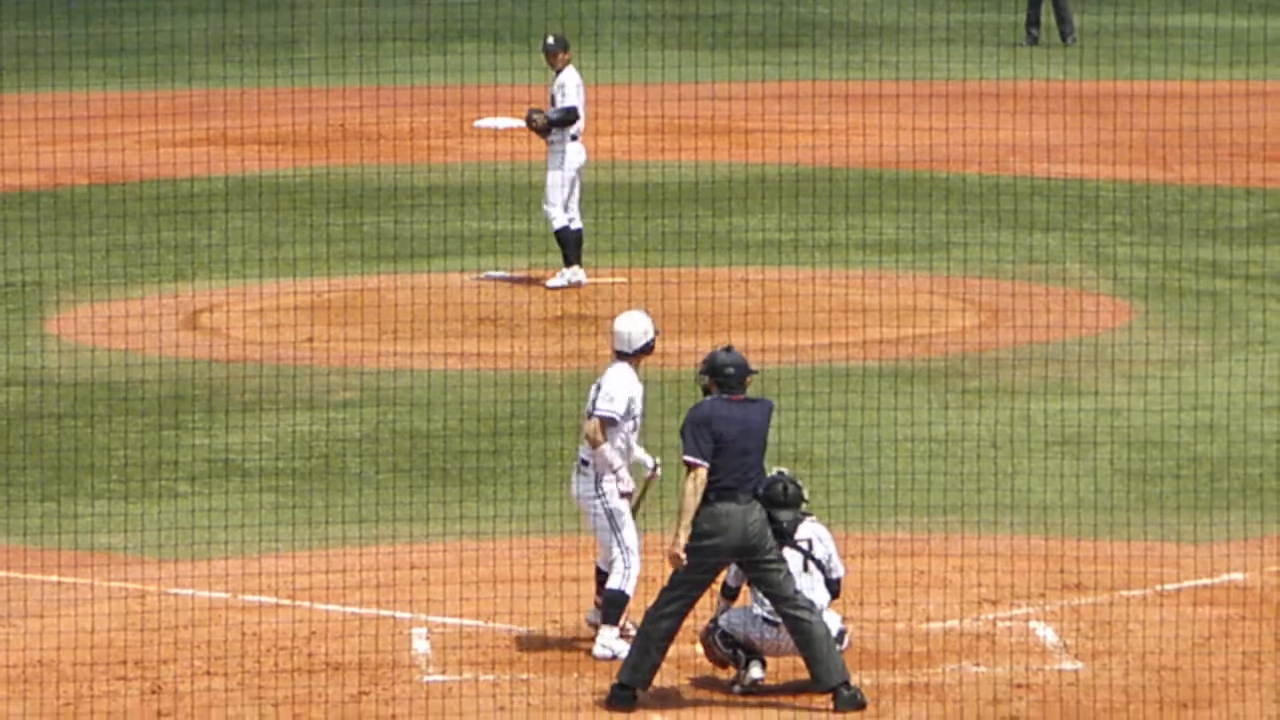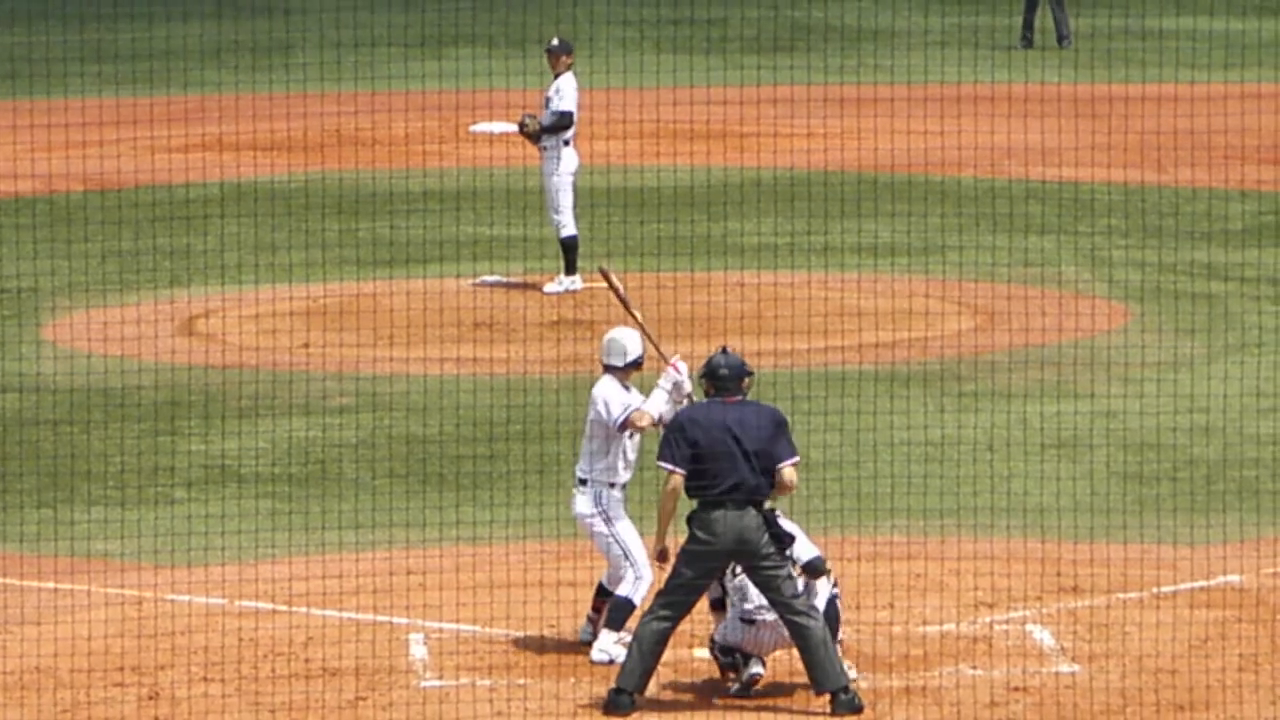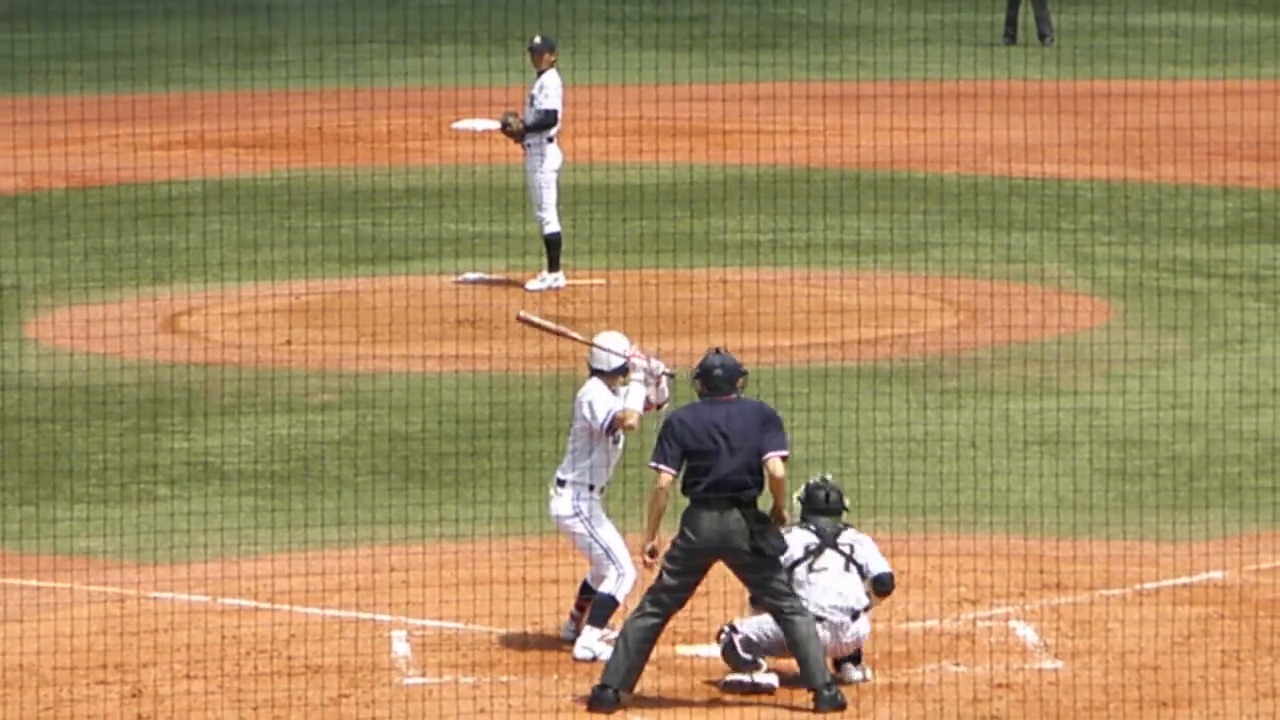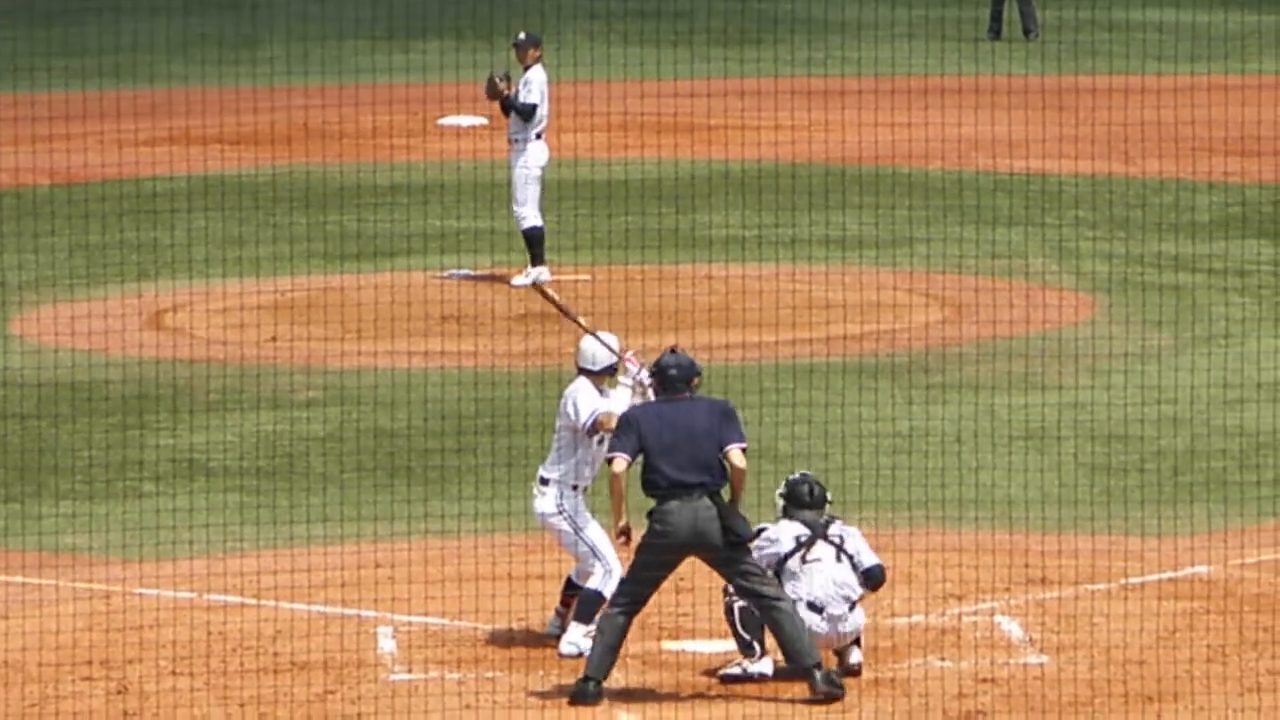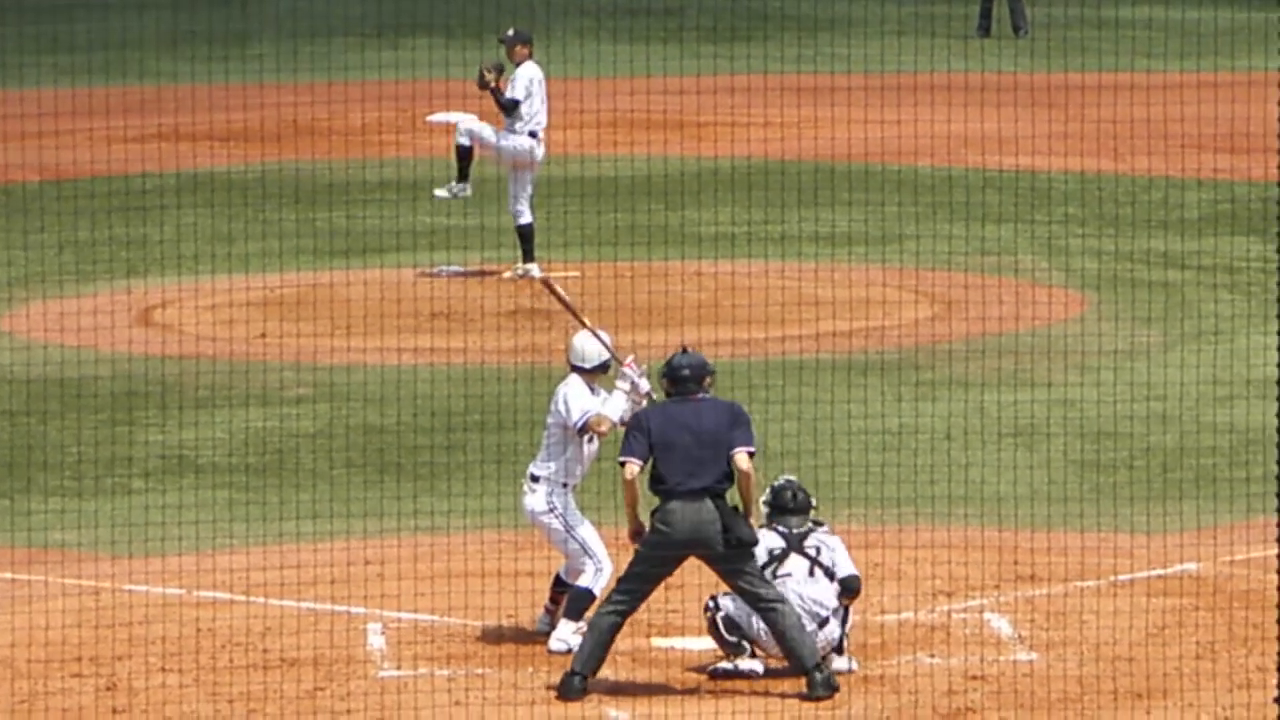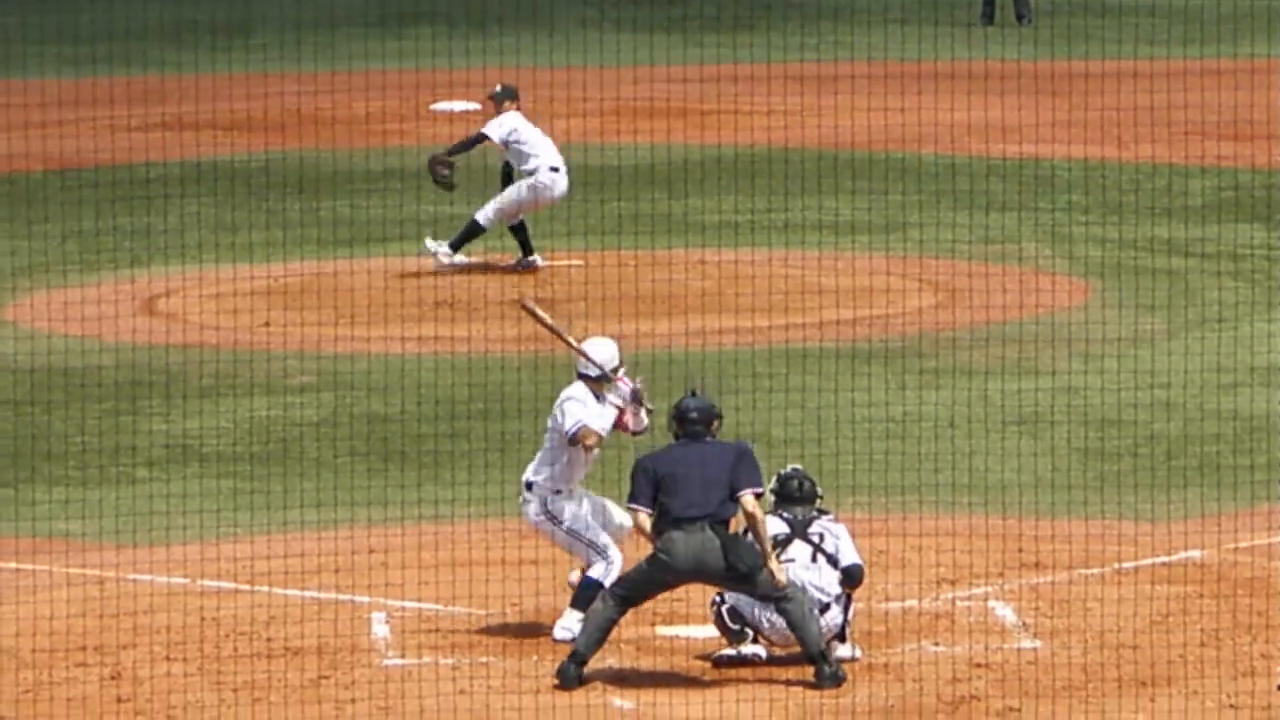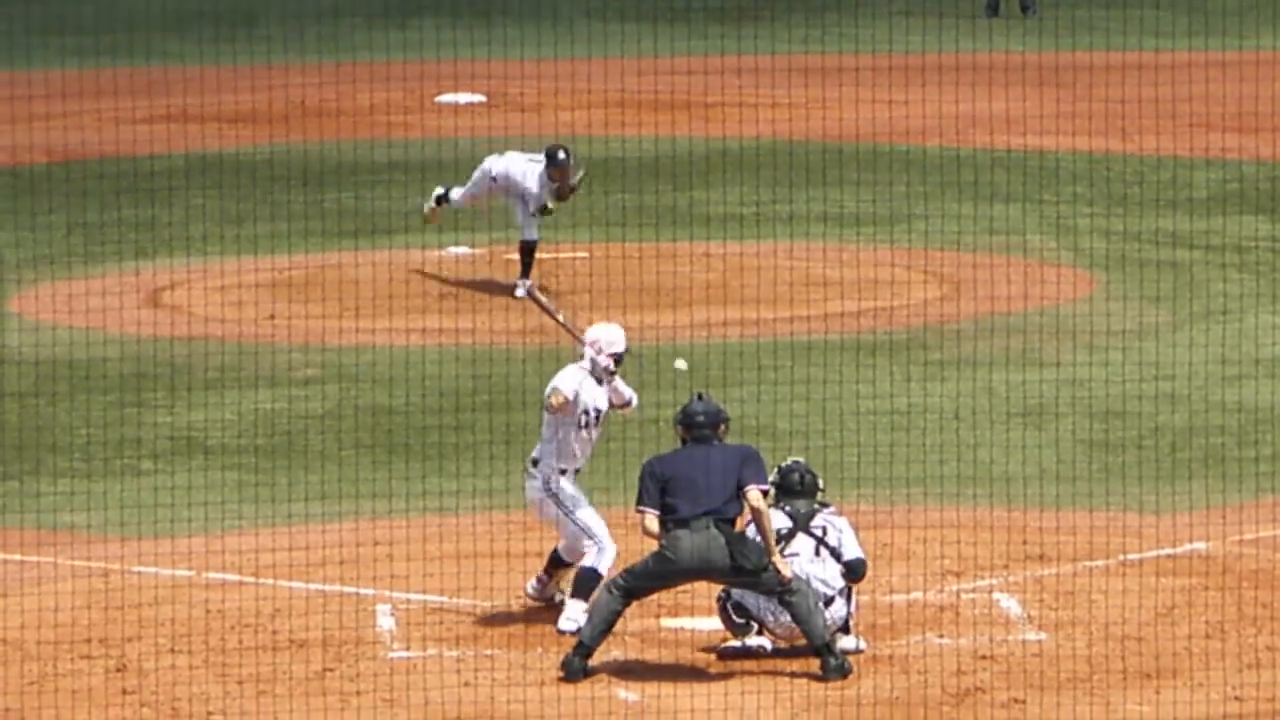
dt=0.7s
person 1, frame 1
left shoulder: (703, 414)
right shoulder: (764, 410)
left elbow: (698, 477)
left wrist: (680, 533)
left hip: (714, 520)
right hip: (754, 519)
left knee: (669, 607)
right knee: (795, 605)
left ankle: (626, 688)
right ankle: (841, 688)
person 1, frame 2
left shoulder: (687, 419)
right shoulder: (770, 418)
left elbow: (674, 484)
right elbow: (789, 482)
left wrist: (661, 537)
left hip: (709, 526)
right hip: (756, 524)
left knee: (663, 611)
right knee: (799, 610)
person 1, frame 3
left shoulder: (680, 420)
right shoulder: (762, 414)
left elbow: (663, 482)
right elbow: (777, 471)
left wrist: (651, 536)
right wrist: (779, 509)
left hip: (697, 525)
right hip: (744, 523)
left knee: (653, 610)
right knee: (789, 608)
left ankle: (610, 690)
right ankle: (824, 689)
person 1, frame 4
left shoulder: (636, 416)
right shoulder: (719, 410)
left elbow: (617, 469)
right elbow: (738, 464)
left wrist: (619, 518)
right wrist: (734, 506)
left hip: (666, 518)
right hip: (712, 515)
left knee: (623, 603)
right knee: (768, 595)
left ankle: (591, 683)
right ankle: (817, 674)
person 1, frame 5
left shoulder: (646, 417)
right shoulder: (730, 412)
left elbow: (630, 474)
right elbow: (744, 467)
left wrist: (633, 519)
right wrist: (747, 514)
left hip: (669, 520)
right hip: (716, 518)
left knee: (621, 601)
right knee: (767, 599)
left ankle: (577, 677)
right ankle: (817, 674)
person 1, frame 6
left shoulder: (651, 461)
right shoulder: (737, 452)
left elbow: (641, 521)
right elbow: (750, 508)
right wrist: (769, 558)
left hip: (672, 548)
right hip: (718, 547)
left knee: (614, 597)
right knee: (786, 592)
left ankle: (573, 666)
right ankle: (825, 667)
person 1, frame 7
left shoulder: (657, 464)
right shoulder: (744, 454)
left elbow: (649, 524)
right elbow: (756, 503)
right wrist: (774, 554)
left hip: (677, 549)
right hip: (722, 546)
left knee: (618, 590)
right knee: (791, 587)
left ankle: (578, 659)
right ankle: (831, 659)
person 2, frame 1
left shoulder: (619, 376)
right shoulder: (622, 381)
right elbow: (593, 432)
left wrist: (643, 459)
right wrist: (621, 474)
left hip: (597, 479)
right hip: (601, 482)
left knee: (613, 549)
right knee: (627, 561)
left ankle: (603, 613)
right ankle: (607, 640)
person 2, frame 2
left shoulder: (625, 391)
right shoulder: (607, 392)
left elbow: (665, 418)
right elbow: (641, 422)
left wrist: (679, 390)
right wrist: (665, 384)
left hip: (605, 496)
right hip: (599, 498)
left knee: (622, 565)
right knee: (639, 573)
left ankle: (594, 628)
right ankle: (605, 645)
person 2, frame 3
left shoulder: (612, 392)
right shoulder: (594, 395)
left elbow: (656, 401)
right elbow: (630, 421)
left wrist: (654, 376)
right wrist: (638, 377)
left hip: (581, 498)
right hip: (576, 500)
left knee: (606, 563)
right knee: (622, 571)
left ankle: (576, 625)
right ankle: (588, 643)
person 2, frame 4
left shoulder: (598, 393)
right shoulder: (581, 394)
right elbow: (611, 424)
left wrist: (640, 386)
right wrist: (626, 382)
left hip: (563, 495)
right hip: (560, 498)
left knee: (591, 559)
right knee: (607, 567)
left ankle: (561, 621)
right ankle: (574, 639)
person 2, frame 5
left shoulder: (592, 392)
right shoulder: (572, 391)
left elbow: (628, 418)
right elbow: (601, 426)
left wrist: (637, 394)
right wrist: (623, 387)
left hip: (554, 493)
right hip: (549, 495)
left knee: (581, 556)
right knee: (598, 564)
left ankle: (551, 618)
right ankle: (563, 635)
person 2, frame 6
left shoulder: (600, 398)
right shoulder: (574, 400)
left elbow: (636, 428)
right elbow: (589, 441)
left wrist: (636, 407)
right wrist: (615, 401)
left hip: (563, 493)
right hip: (546, 500)
left knee: (620, 524)
right knee: (609, 559)
left ankle: (587, 583)
right ankle: (569, 625)
person 2, frame 7
left shoulder: (601, 381)
right shoulder: (570, 375)
left elbow: (626, 403)
right elbow: (555, 404)
left wrist: (610, 376)
right wrist: (586, 369)
left hip: (564, 478)
right hip: (549, 480)
left knee: (578, 537)
right knee: (602, 545)
left ankle: (542, 586)
right ankle: (573, 615)
person 3, frame 1
left shoulder: (567, 79)
right shoulder: (563, 78)
left elbow: (571, 115)
left wrist: (546, 122)
right wrist: (546, 125)
left hip: (565, 151)
right hip: (566, 149)
left knee: (553, 208)
right knee: (570, 211)
left ankle: (572, 267)
right ankle: (575, 269)
person 3, frame 2
left shoulder: (565, 83)
right shoulder: (559, 84)
left elbow: (566, 120)
left wrist: (539, 129)
right wrist: (538, 130)
left hip: (559, 156)
right hip: (554, 155)
left knee: (562, 217)
right knee: (562, 217)
left ankle: (571, 276)
right ankle: (570, 275)
person 3, frame 3
left shoulder: (549, 81)
right shoulder: (542, 82)
left elbow: (550, 119)
left wrist: (524, 129)
right wrist: (522, 129)
left hip: (542, 153)
right hip: (536, 152)
left knee: (546, 213)
right knee: (545, 213)
left ankle: (554, 273)
right ankle: (552, 272)
person 3, frame 4
left shoulder: (535, 76)
right shoulder: (529, 77)
left elbow: (527, 113)
right elbow: (511, 112)
left wrist: (506, 96)
right wrist: (503, 96)
left hip: (529, 149)
right hip: (524, 149)
left knee: (524, 209)
right knee: (529, 209)
left ankle: (537, 267)
right ankle: (539, 267)
person 3, frame 5
left shoulder: (523, 73)
right shoulder: (534, 72)
left elbow: (508, 109)
left wrist: (493, 87)
right wrist: (496, 89)
left hip: (517, 143)
right hip: (532, 147)
left knee: (466, 127)
right knee: (520, 206)
left ankle: (461, 184)
right ankle: (528, 264)
person 3, frame 6
left shoulder: (507, 120)
right shoulder: (516, 126)
left elbow: (476, 140)
right elbow: (508, 169)
left wrist: (445, 154)
right wrist: (504, 199)
left hip: (545, 180)
right hip: (555, 180)
left knee: (492, 210)
right knee: (508, 210)
left ankle: (450, 251)
right ankle: (529, 257)
person 3, frame 7
left shoulder: (566, 165)
right shoulder: (535, 187)
left wrist: (564, 193)
left hip: (517, 169)
right hip: (495, 172)
left knee: (530, 230)
right knee: (460, 199)
left ankle: (524, 280)
right ankle: (439, 198)
person 4, frame 1
right shoulder: (818, 531)
left elbow: (729, 591)
right elbow: (835, 589)
left wrist: (717, 623)
left hip: (766, 634)
left knee: (716, 631)
right knee: (836, 627)
left ankle: (750, 664)
person 4, frame 2
right shoulder: (780, 526)
left elbow: (716, 602)
right elbow: (817, 568)
left wrist: (720, 633)
left hip: (749, 635)
left knee: (719, 641)
right knee: (825, 584)
left ankle: (746, 664)
person 4, frame 3
left shoulder: (790, 538)
right shoulder: (859, 540)
right elbow: (885, 584)
right wrist: (863, 603)
right hip: (851, 637)
left knee: (730, 634)
left ankle: (756, 672)
right ankle: (850, 665)
person 4, frame 4
left shoulder: (780, 531)
right shoulder: (846, 531)
right elbow: (876, 577)
left hip: (808, 626)
right hip: (847, 628)
left knee: (737, 589)
left ankle: (755, 659)
right ankle: (850, 651)
person 4, frame 5
left shoulder: (759, 540)
right shoulder: (828, 539)
right elbow: (852, 587)
right wrist: (840, 598)
left hip: (774, 639)
right hip: (823, 639)
left knee: (715, 606)
right knee: (841, 601)
left ankle: (744, 657)
right ankle: (836, 655)
person 4, frame 6
left shoulder: (763, 527)
right shoulder: (834, 528)
right elbow: (855, 577)
left hip: (777, 626)
right hip: (825, 625)
left knee: (722, 602)
right knee: (844, 589)
left ankle: (746, 644)
right ankle: (839, 644)
person 4, frame 7
right shoulder: (836, 522)
right elbow: (857, 571)
left hip: (781, 621)
right hip: (829, 619)
left knee: (728, 597)
right knee: (844, 582)
left ankle: (752, 636)
right ankle: (843, 636)
